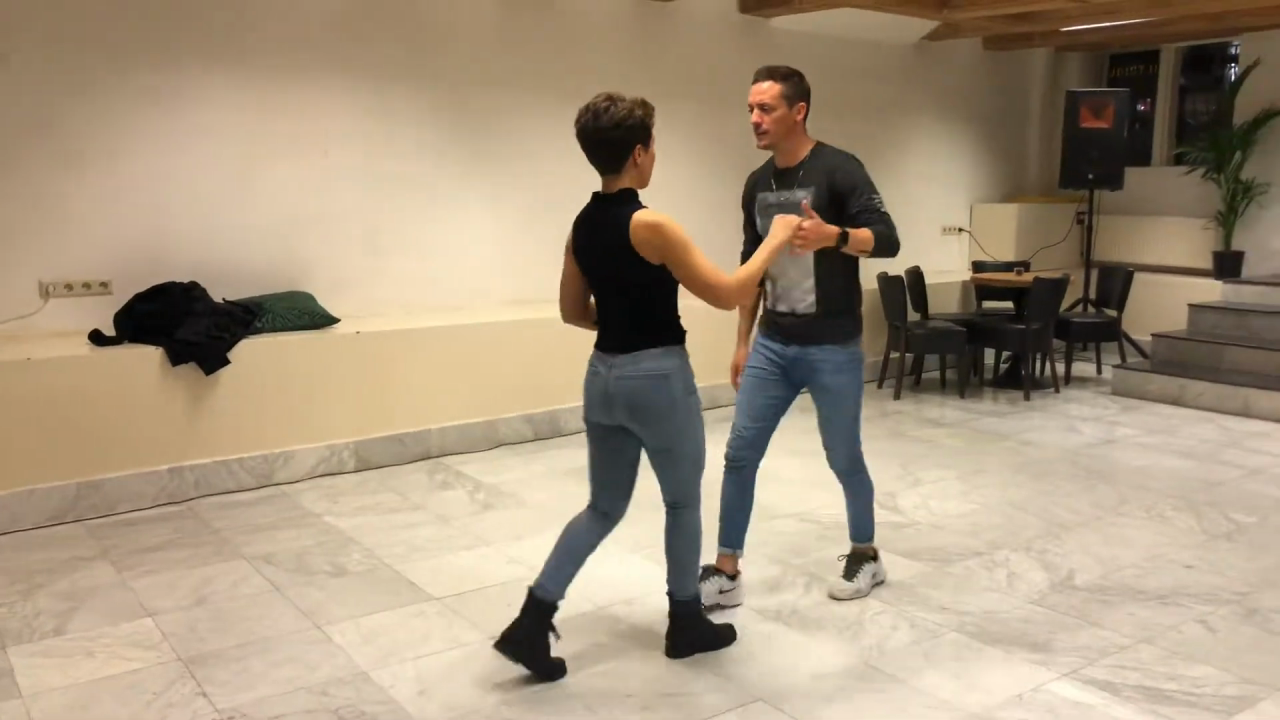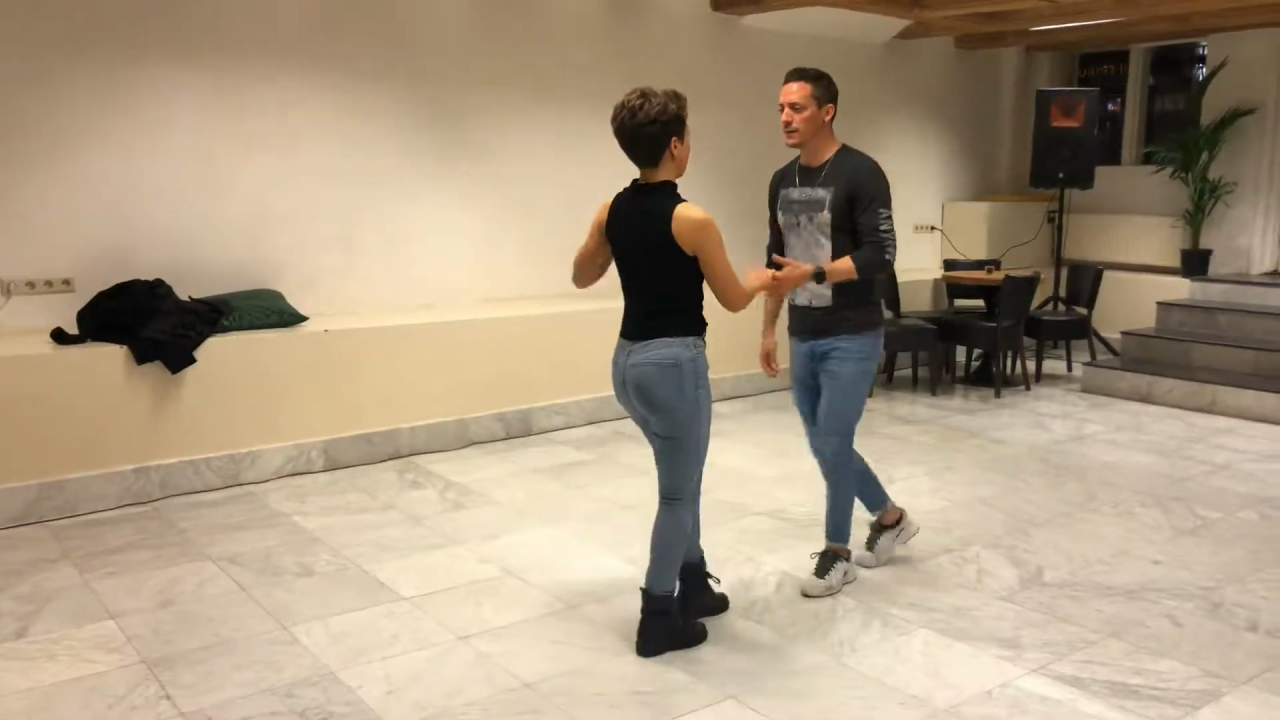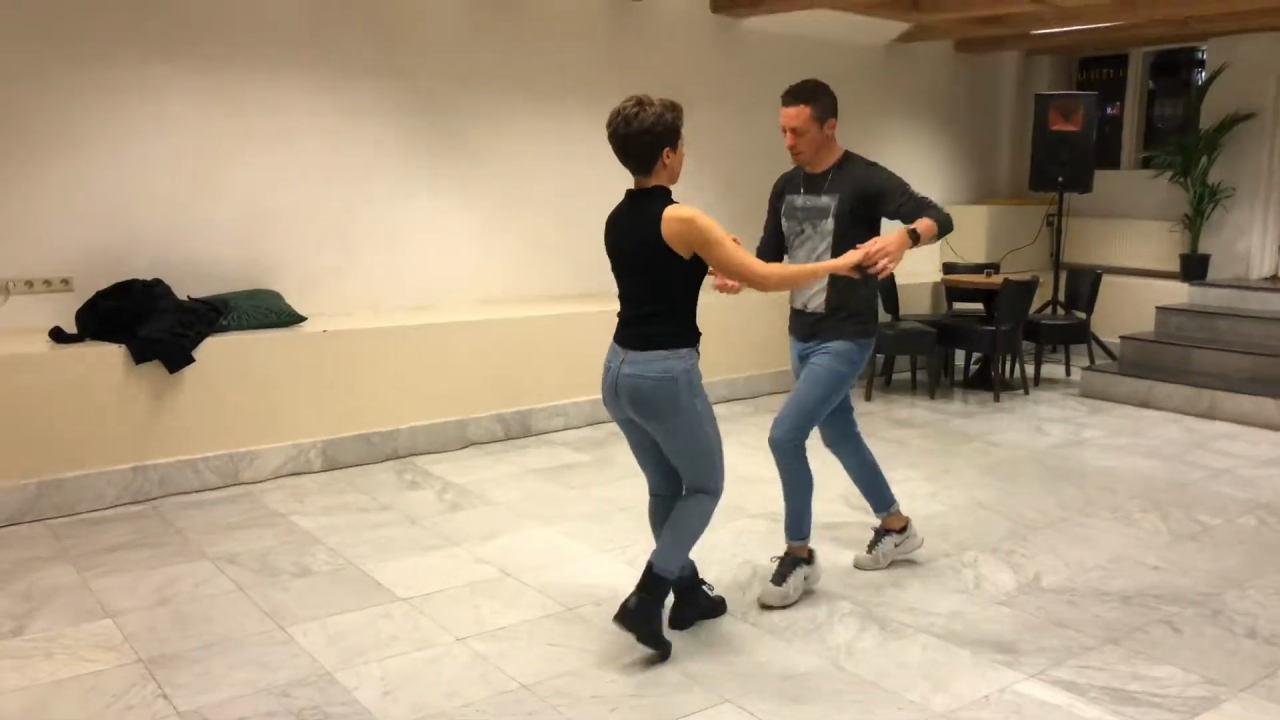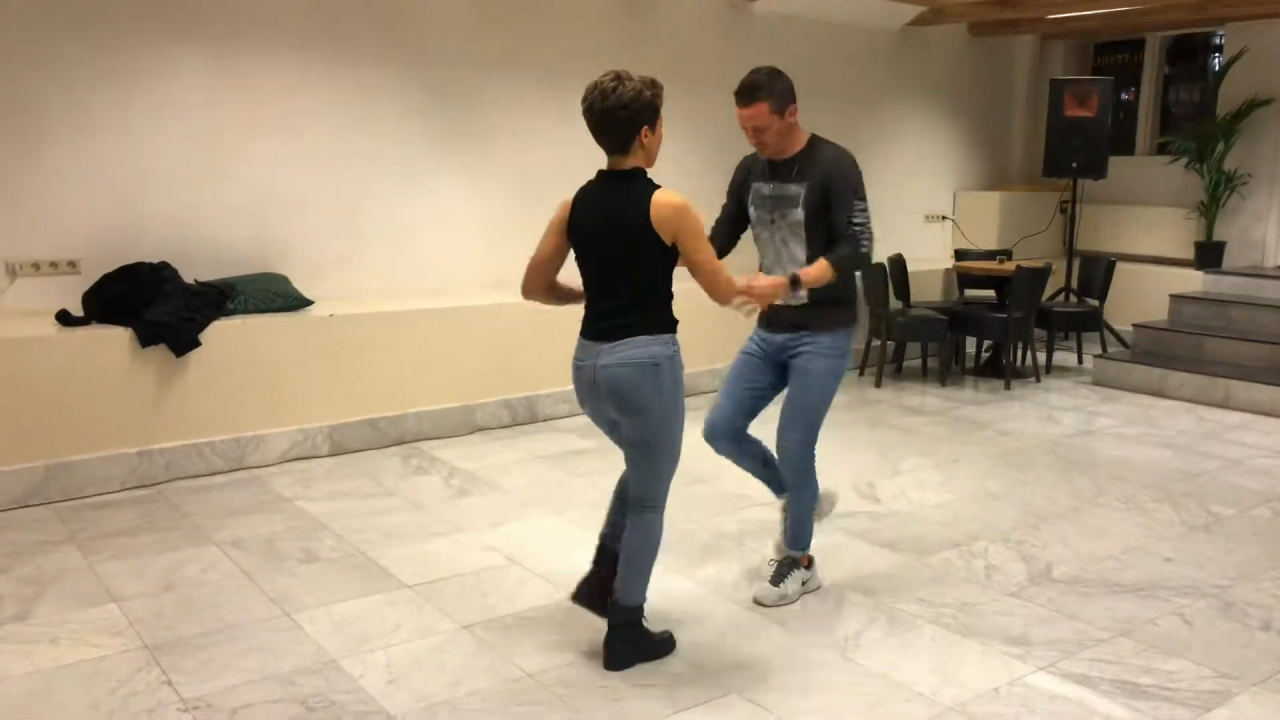
dt=0.4s
person 1, frame 1
left shoulder: (584, 224)
right shoulder: (650, 226)
left elbow: (573, 311)
right elbow: (727, 294)
right wrist: (776, 239)
left hip: (604, 376)
right hip: (658, 377)
left knee: (604, 507)
right knee: (683, 502)
left ankle: (531, 624)
right ankle: (686, 623)
person 1, frame 2
left shoulder: (614, 210)
right shoulder: (692, 219)
left elbow: (582, 276)
right elbow: (734, 299)
right wrist: (763, 278)
left hip: (628, 360)
right hip: (672, 363)
left knee: (679, 477)
right knee: (678, 493)
left ankle: (691, 587)
right ankle: (659, 621)
person 1, frame 3
left shoulder: (616, 221)
right shoulder: (680, 219)
right elbow: (763, 277)
left wrist: (703, 246)
right wrist: (839, 263)
left hip: (619, 370)
right hip: (665, 374)
left knee: (665, 488)
right knee: (705, 488)
left ankle: (688, 591)
right ankle: (645, 598)
person 1, frame 4
left shoulder: (576, 204)
right shoulder: (669, 206)
left elbow: (534, 285)
right elbow: (721, 290)
right wrist: (748, 290)
left hip: (591, 361)
right hip: (647, 364)
left knee: (642, 467)
right knee: (649, 500)
left ankle: (602, 577)
right ankle: (627, 631)
person 2, frame 1
left shoulder: (839, 169)
right shoulder: (757, 184)
left elbow: (887, 239)
left wrist: (834, 235)
right wrist: (743, 341)
left hip: (832, 345)
right hip: (773, 344)
left knee: (842, 457)
right knee: (740, 453)
left ankle: (864, 554)
right ankle: (726, 570)
person 2, frame 2
left shoulder: (861, 173)
right shoulder: (781, 181)
left elbow: (881, 255)
left wrist: (814, 274)
right wrist: (769, 330)
left hip: (853, 337)
right hip: (804, 339)
left knee: (834, 450)
right knee: (825, 450)
left ankle: (837, 551)
right ankle: (890, 516)
person 2, frame 3
left shoulder: (864, 179)
right shoulder: (785, 186)
left elbow: (937, 218)
right elbow: (769, 253)
left wrist: (902, 237)
right wrist: (738, 272)
left hip: (844, 338)
right hip: (802, 336)
left knee: (785, 437)
right knee: (840, 436)
left ankle: (799, 555)
right ankle: (897, 526)
person 2, frame 4
left shoulder: (833, 165)
right shoulder: (749, 171)
left elbow: (856, 251)
right elbow: (721, 238)
left wrist: (787, 282)
left hip: (825, 332)
right hip: (769, 331)
left knee: (793, 444)
right knee: (720, 429)
left ankle: (798, 561)
right ankle: (799, 495)
